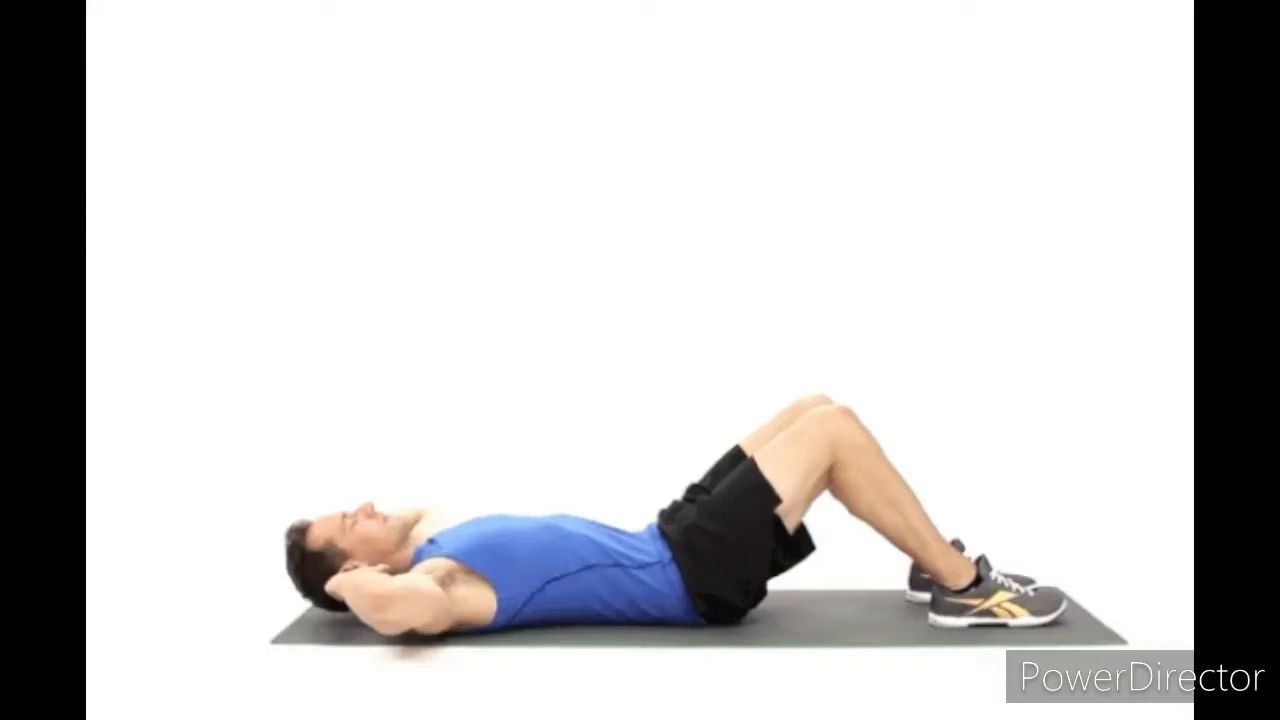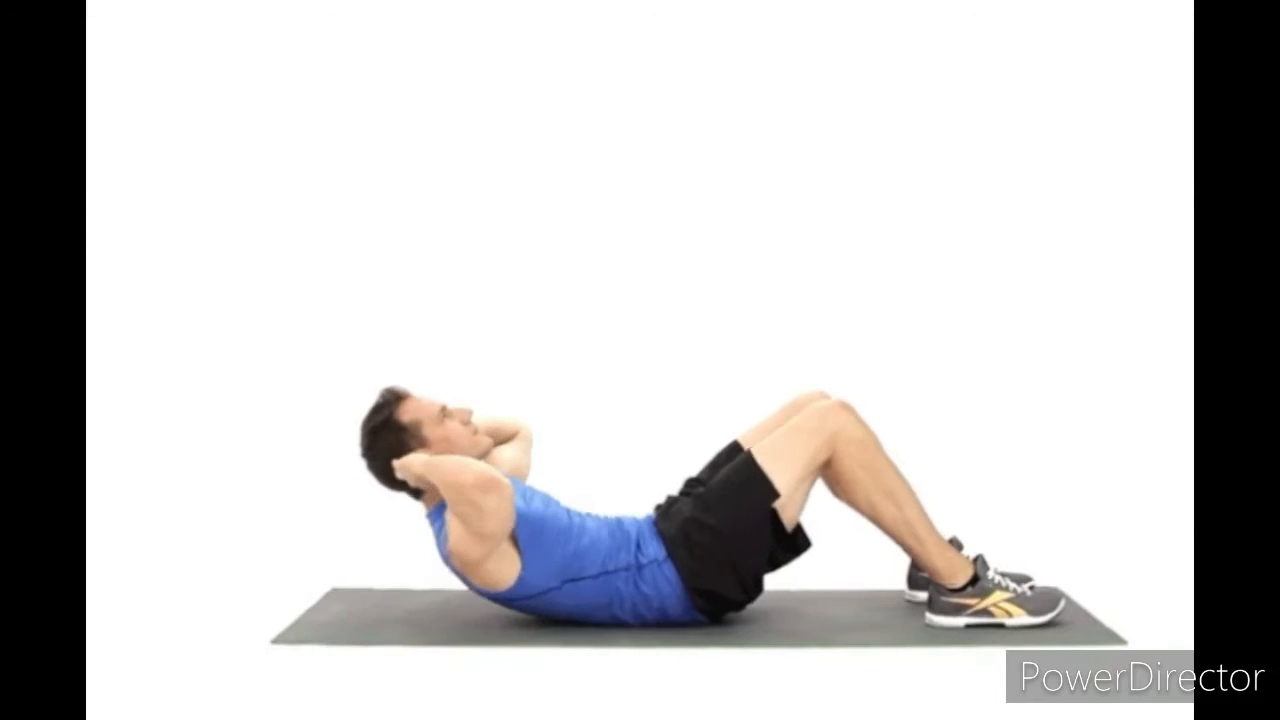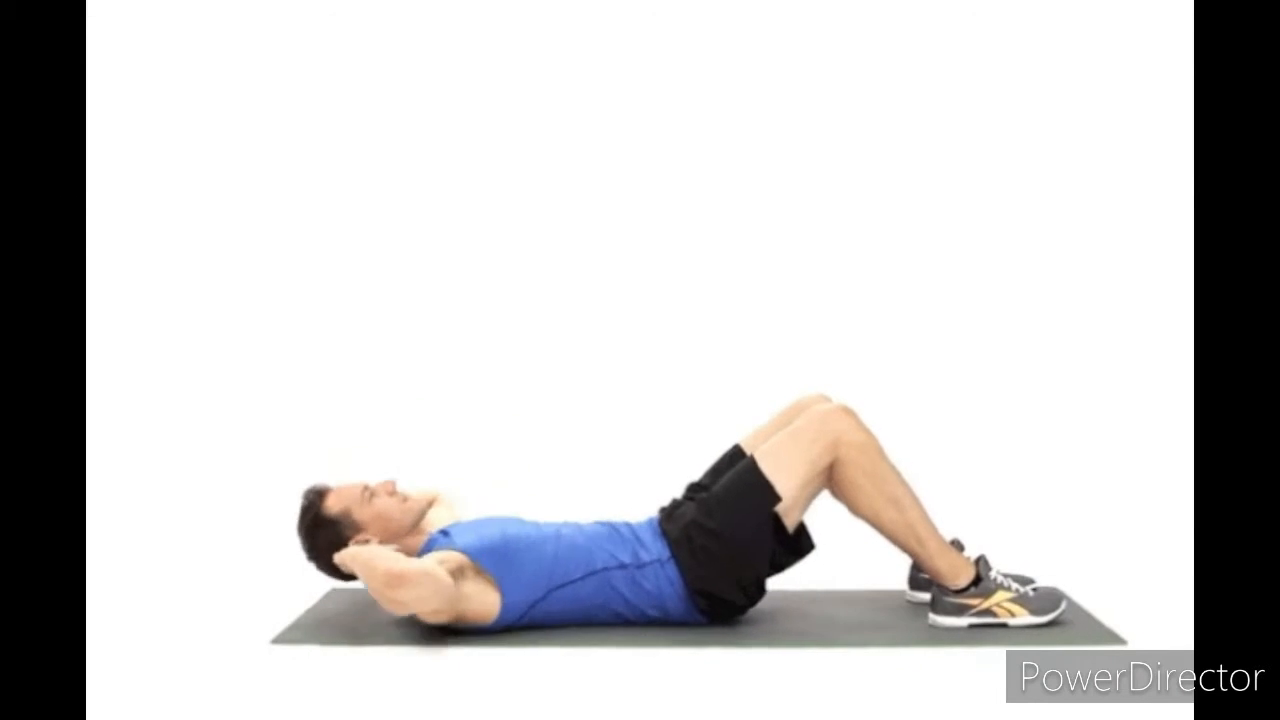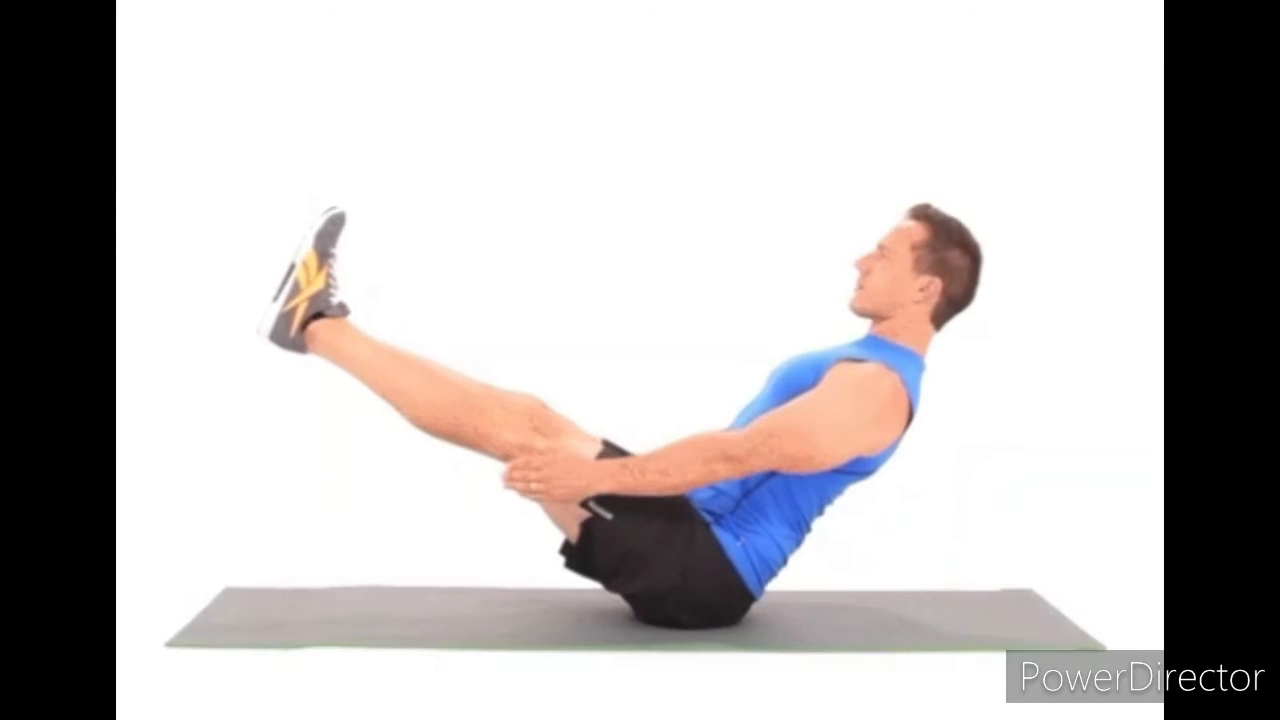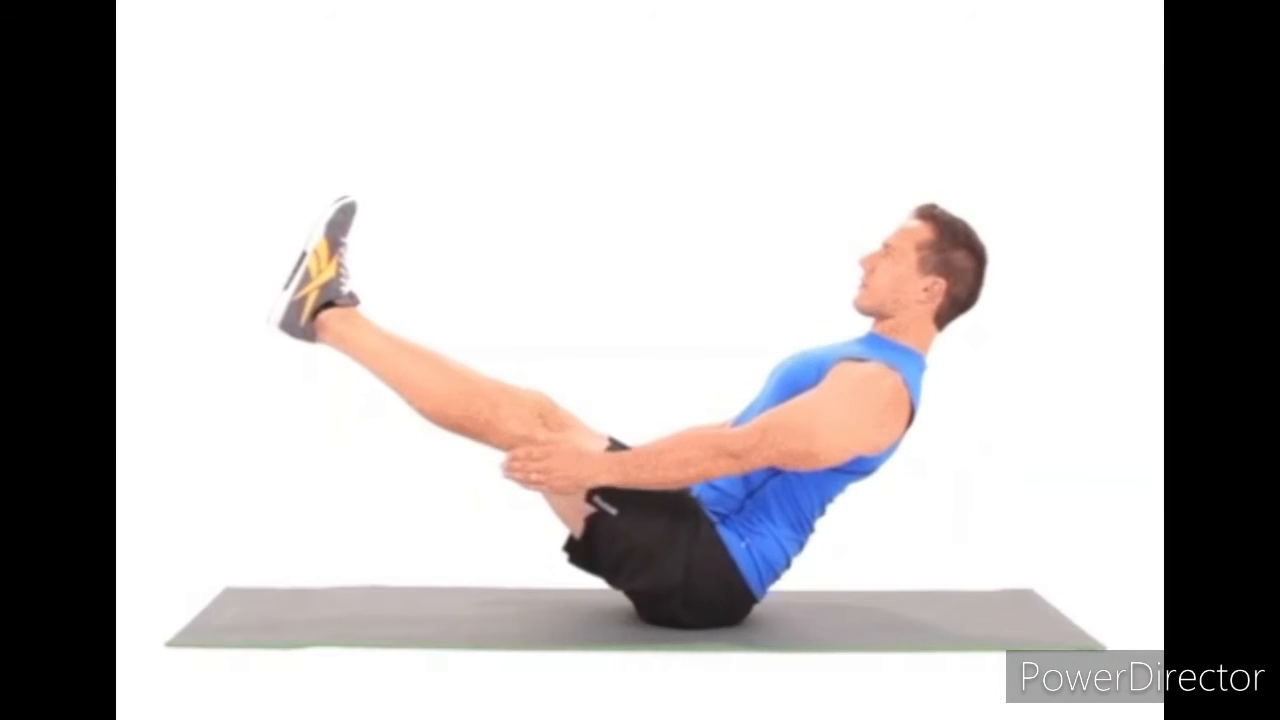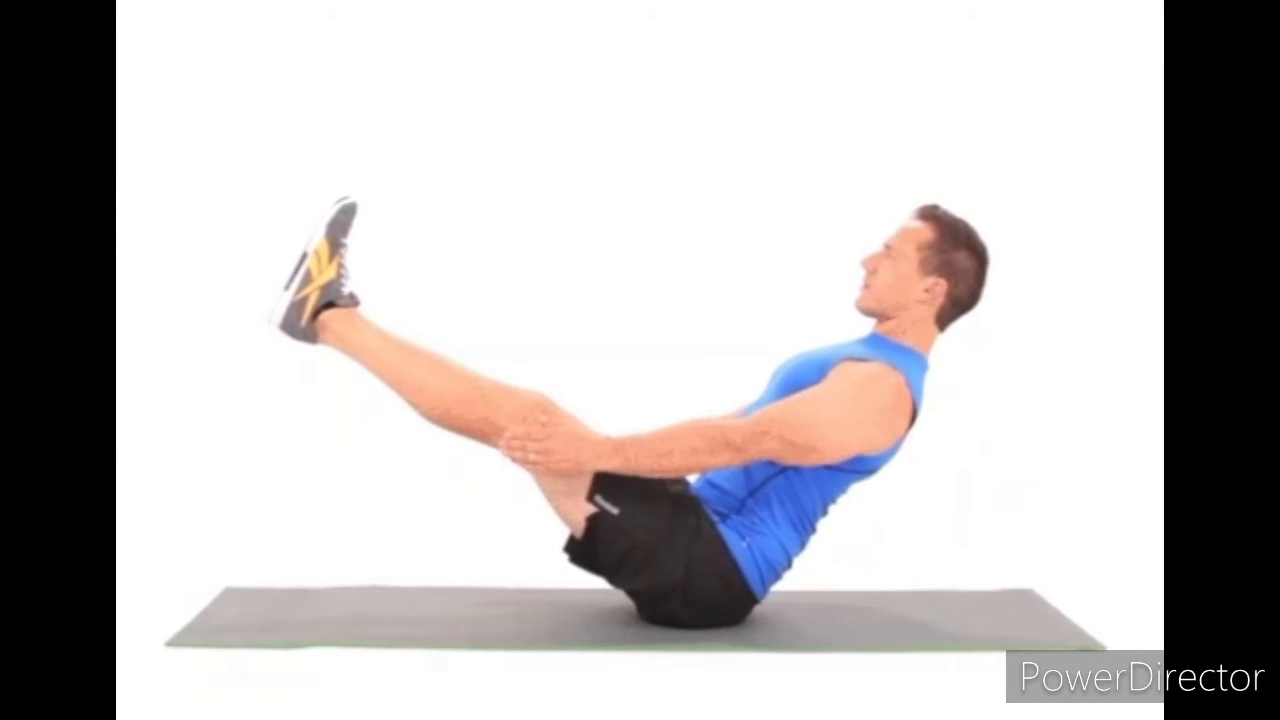
dt=0.7s
person 1, frame 1
left shoulder: (440, 553)
right shoulder: (435, 587)
left elbow: (422, 515)
right elbow: (399, 607)
left wrist: (391, 525)
right wrist: (348, 580)
left hip: (668, 541)
right hip: (694, 578)
left knee: (818, 409)
right knee: (832, 430)
left ankle: (939, 565)
right ankle: (965, 588)
person 1, frame 2
left shoulder: (474, 498)
right shoulder: (469, 539)
left elbow: (518, 433)
right elbow: (487, 484)
left wrist: (461, 429)
right wrist: (424, 465)
left hip: (669, 538)
right hip: (690, 574)
left knee: (818, 408)
right knee: (832, 422)
left ankle: (939, 565)
right ankle: (963, 589)
person 1, frame 3
left shoulder: (447, 541)
right shoulder: (444, 580)
left elbow: (435, 502)
right elbow: (404, 586)
right wrist: (357, 556)
left hip: (673, 541)
right hip: (695, 572)
left knee: (819, 412)
right knee: (834, 428)
left ankle: (942, 567)
right ankle: (962, 586)
person 1, frame 4
left shoulder: (877, 388)
right shoulder: (862, 365)
left elbow: (738, 455)
left wrist: (595, 478)
right wrist: (599, 473)
left hip: (701, 569)
right hip: (697, 542)
left knee: (520, 428)
right knee: (529, 420)
left ankle: (319, 326)
right ankle: (323, 326)
person 1, frame 5
left shoulder: (878, 387)
right shoulder: (863, 362)
left elbow: (737, 451)
right elbow: (747, 439)
left wrist: (594, 470)
right wrist: (601, 461)
left hip: (705, 570)
right hip: (704, 541)
left knee: (528, 421)
right knee: (537, 418)
left ankle: (329, 316)
right ankle: (334, 315)
person 1, frame 6
left shoulder: (880, 389)
right shoulder: (864, 363)
left elbow: (738, 443)
right elbow: (746, 430)
left wrist: (594, 452)
right wrist: (601, 451)
left hip: (705, 568)
right hip: (704, 540)
left knee: (530, 417)
right knee: (535, 416)
left ankle: (329, 316)
right ankle: (335, 316)
